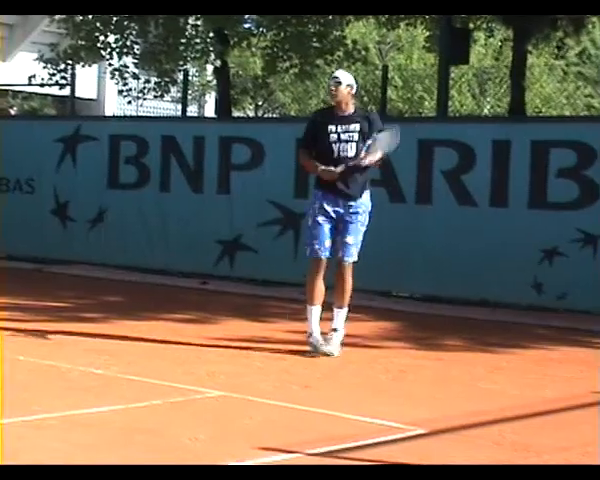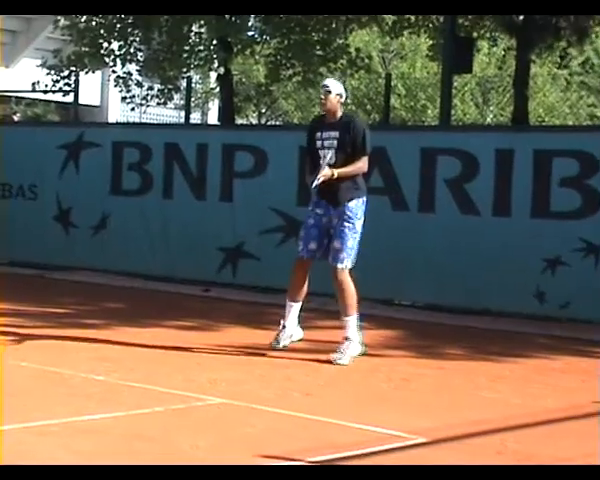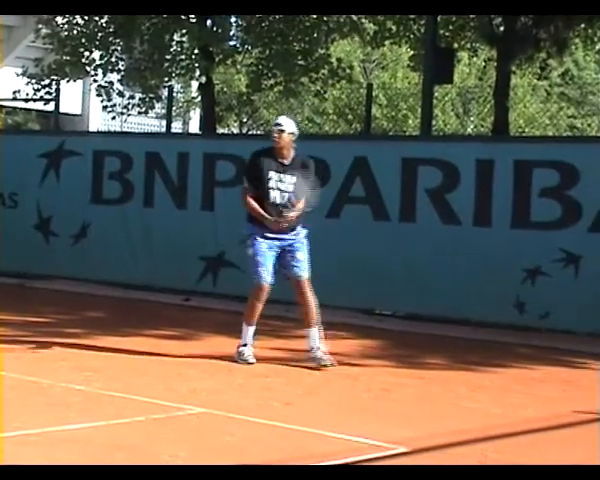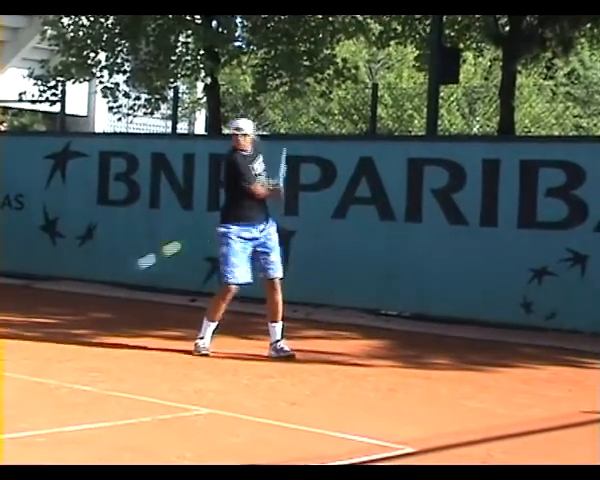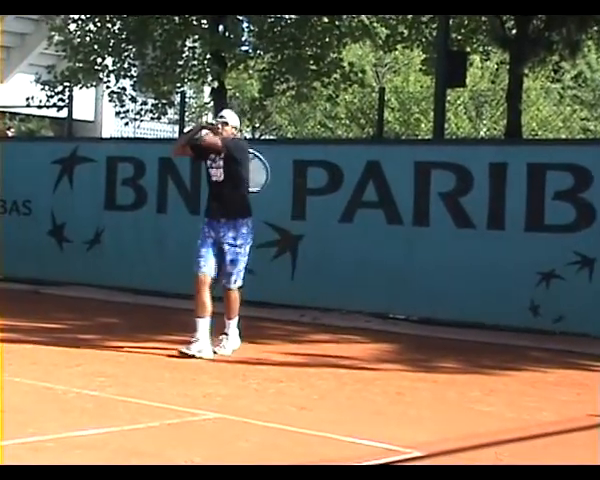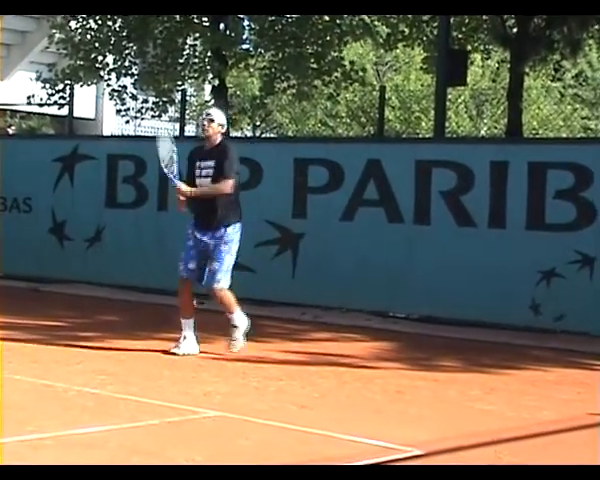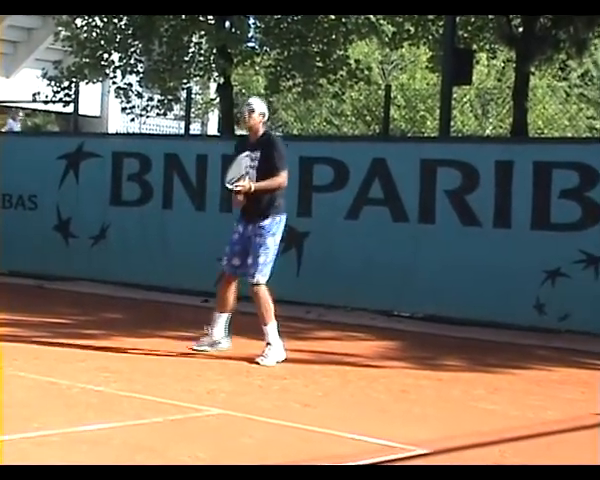
dt=0.5s
person 1, frame 1
left shoulder: (369, 119)
right shoulder: (319, 118)
left elbow: (376, 155)
right elbow: (304, 156)
left wrist: (370, 160)
right wrist: (319, 170)
left hip: (357, 199)
right hip: (325, 197)
left knee: (346, 265)
right knee: (318, 263)
left ankle: (337, 330)
right ankle: (313, 331)
person 1, frame 2
left shoulder: (353, 125)
right shoulder: (315, 126)
left elbow: (362, 165)
left wrist: (333, 172)
right wrist: (312, 174)
left hip: (348, 204)
right hip: (321, 203)
left knee: (340, 271)
right knee: (301, 264)
left ankle: (352, 339)
right ankle: (289, 327)
person 1, frame 3
left shoulder: (305, 164)
right shoulder: (259, 159)
left elbow: (301, 202)
right elbow: (247, 197)
left wrist: (292, 216)
right wrist: (267, 219)
left hip: (293, 233)
right hip: (262, 232)
left knee: (303, 284)
right knee: (262, 288)
left ankle: (315, 347)
right ankle: (245, 343)
person 1, frame 4
left shoulder: (256, 151)
right shoulder: (233, 159)
right elbow: (258, 191)
left wrist: (271, 188)
right wrist: (275, 189)
left hip: (264, 226)
right hip: (234, 229)
left knee: (273, 282)
right knee: (229, 287)
left ankle: (276, 342)
right ankle: (203, 338)
person 1, frame 5
left shoulder: (239, 146)
right shoulder: (208, 149)
left elbow: (209, 140)
right elbow: (178, 149)
left wrist: (204, 131)
right wrist: (196, 129)
left hip: (237, 224)
right hip: (212, 222)
left knee: (230, 285)
right knee: (203, 279)
left ankle: (231, 335)
right ankle: (201, 341)
person 1, frame 6
left shoulder: (226, 151)
right shoulder: (195, 154)
left elbow: (227, 186)
left wrist: (192, 191)
right wrist: (183, 198)
left hip: (226, 228)
right hip: (198, 227)
left knee: (218, 288)
right knee: (186, 282)
left ankle: (238, 321)
right ankle: (187, 339)
person 1, frame 7
left shoulder: (272, 143)
right shoulder: (241, 145)
left elbow: (282, 180)
left wrist: (253, 187)
right wrist: (239, 193)
left hip: (269, 220)
right hip: (246, 219)
left knee: (257, 284)
right knee: (228, 276)
left ankle: (274, 345)
right ankle: (217, 335)
